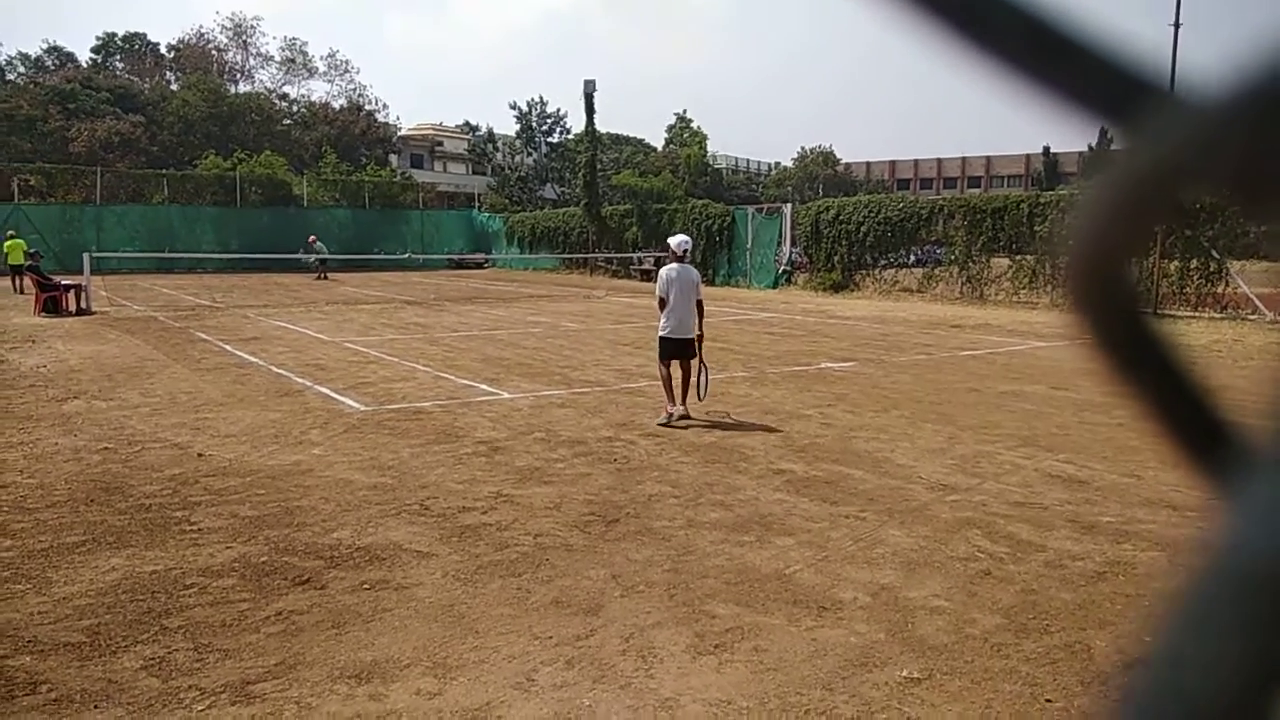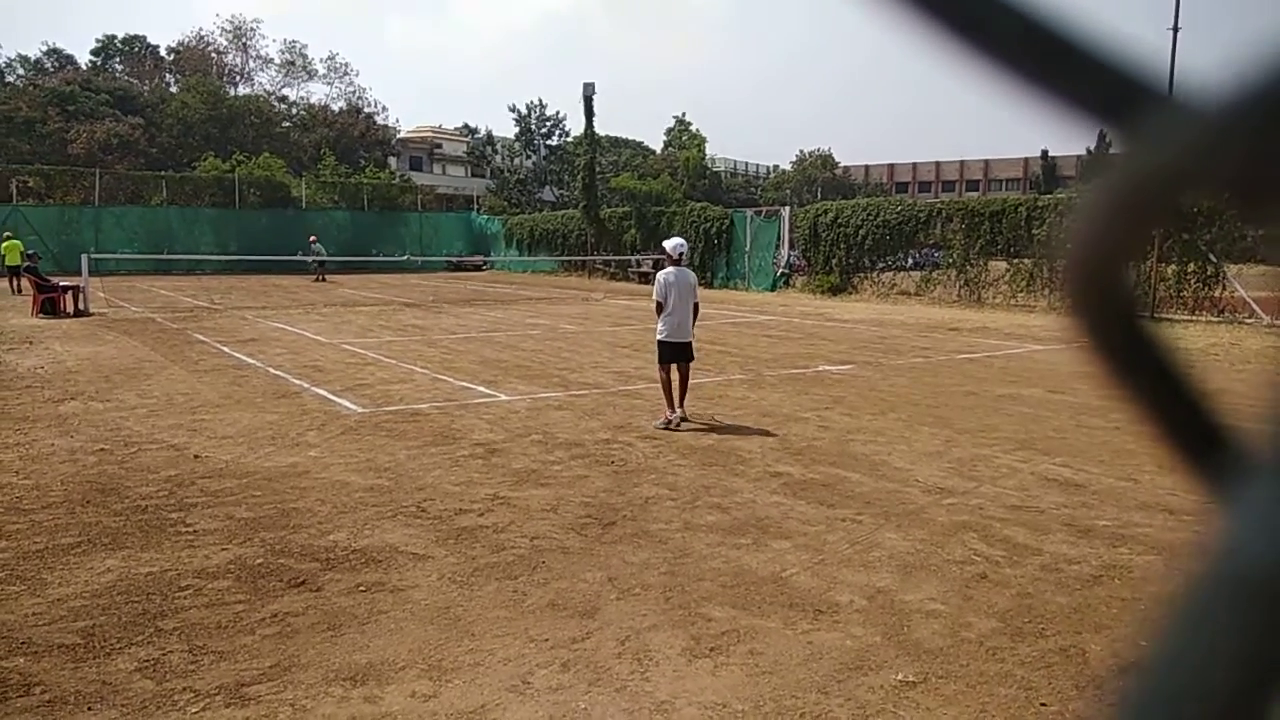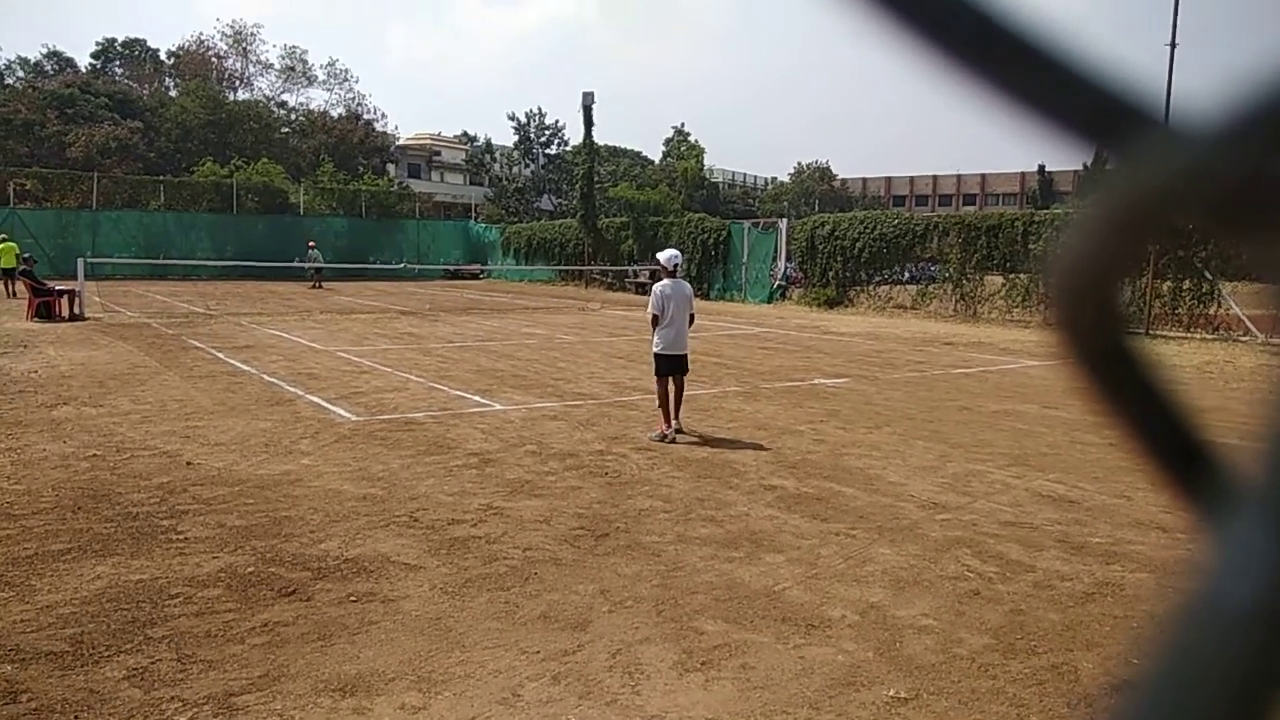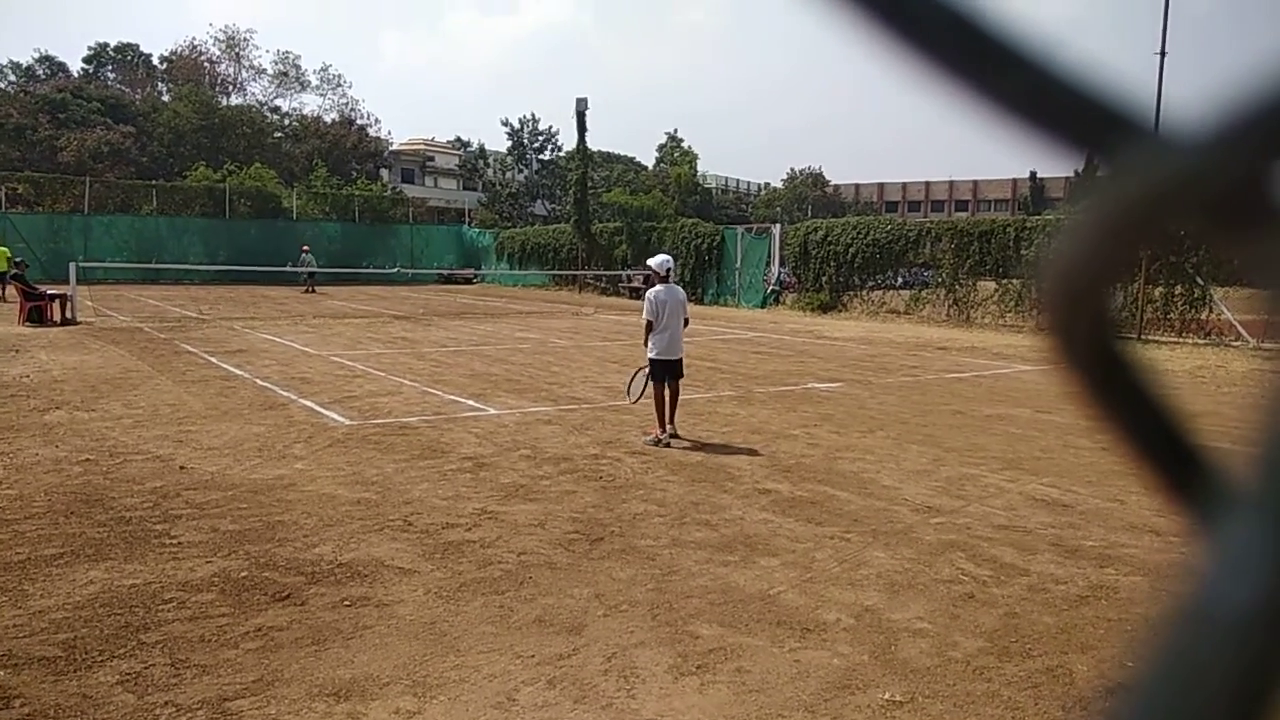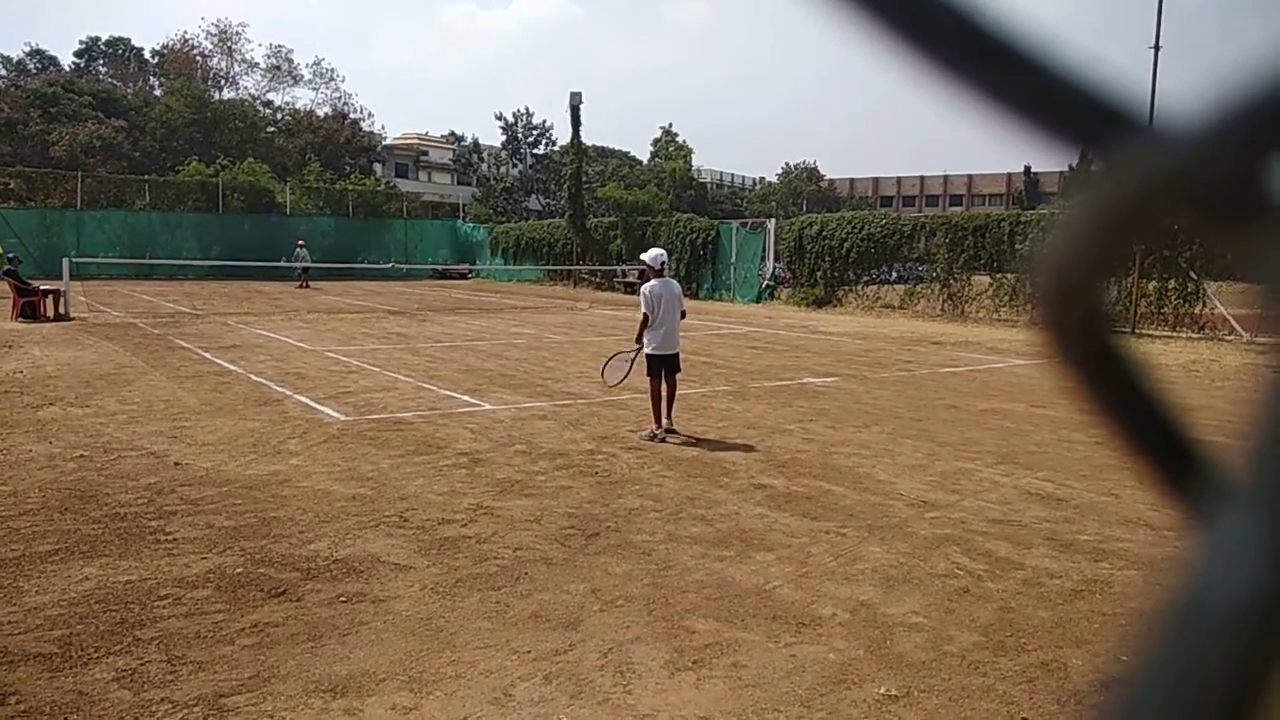
dt=0.1s
person 1, frame 1
left shoulder: (665, 271)
right shoulder: (694, 273)
left elbow: (661, 301)
right elbow: (699, 303)
left wrist: (665, 317)
right wrist: (700, 328)
left hip: (669, 327)
right hip: (688, 328)
left knee: (664, 365)
right knee: (686, 365)
left ankle: (672, 407)
right ankle: (682, 406)
person 1, frame 2
left shoulder: (662, 276)
right shoulder: (691, 276)
left elbow: (659, 305)
right elbow: (696, 306)
left wrist: (662, 321)
left hip: (667, 330)
right hip: (685, 331)
left knee: (664, 369)
right knee: (683, 368)
left ankle: (671, 413)
right ankle: (680, 408)
person 1, frame 3
left shoulder: (658, 288)
right shoulder: (687, 287)
left elbow: (655, 317)
right elbow: (691, 317)
left wrist: (656, 334)
left hip: (664, 344)
right hip: (681, 343)
left knee: (662, 382)
right knee: (678, 380)
left ankle: (667, 428)
right ankle: (676, 421)
person 1, frame 4
left shoulder: (652, 294)
right shoulder: (680, 292)
left elbow: (649, 323)
right elbow: (685, 321)
left wrist: (647, 340)
left hip: (658, 348)
right hip: (676, 348)
left knee: (658, 388)
right knee: (673, 385)
left ankle: (662, 432)
right ankle: (671, 425)
person 1, frame 5
left shoulder: (647, 289)
right shoulder: (675, 285)
left elbow: (646, 318)
right elbow: (682, 314)
left wrist: (639, 336)
left hip: (655, 343)
right hip: (673, 342)
left knee: (655, 383)
right knee: (671, 379)
left ankle: (657, 428)
right ankle: (668, 421)
